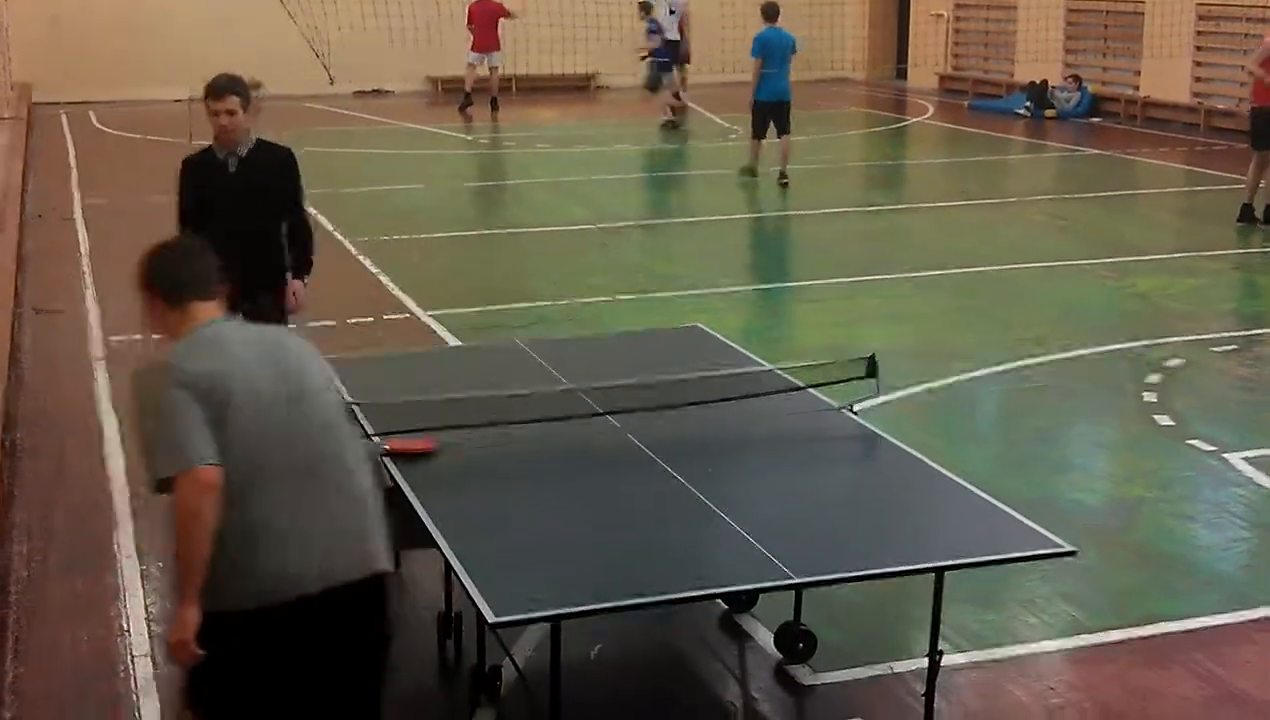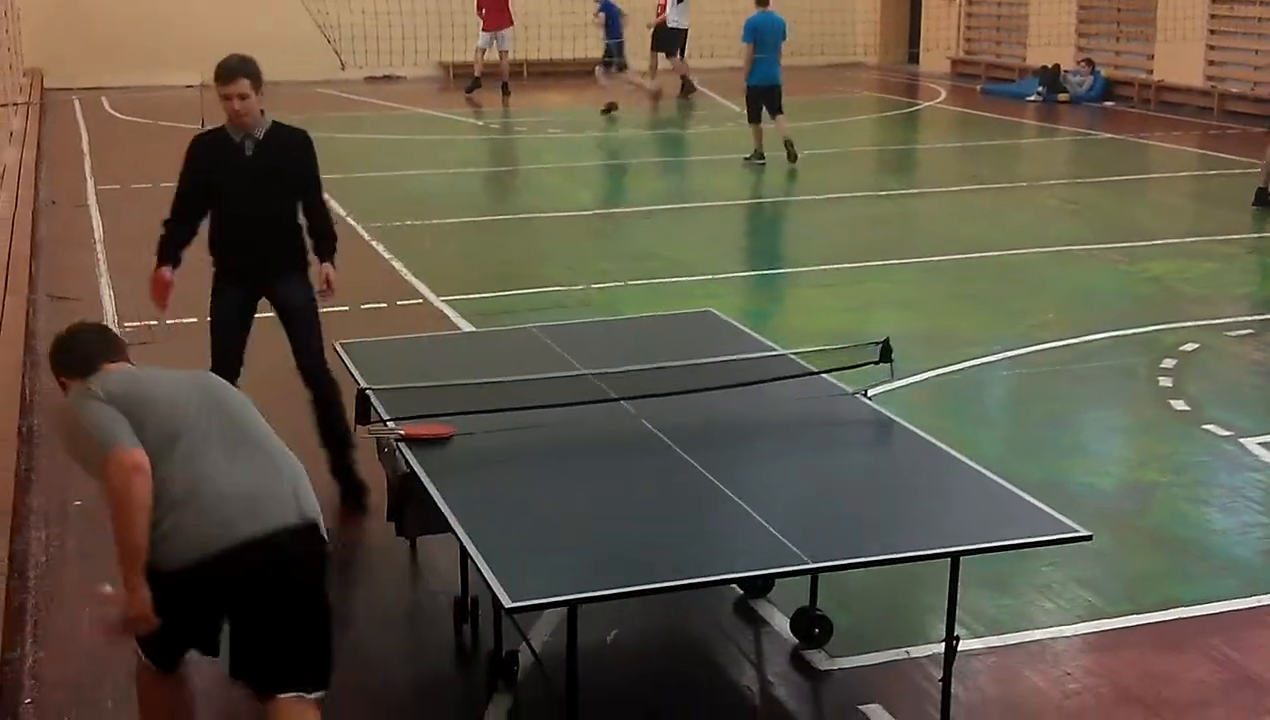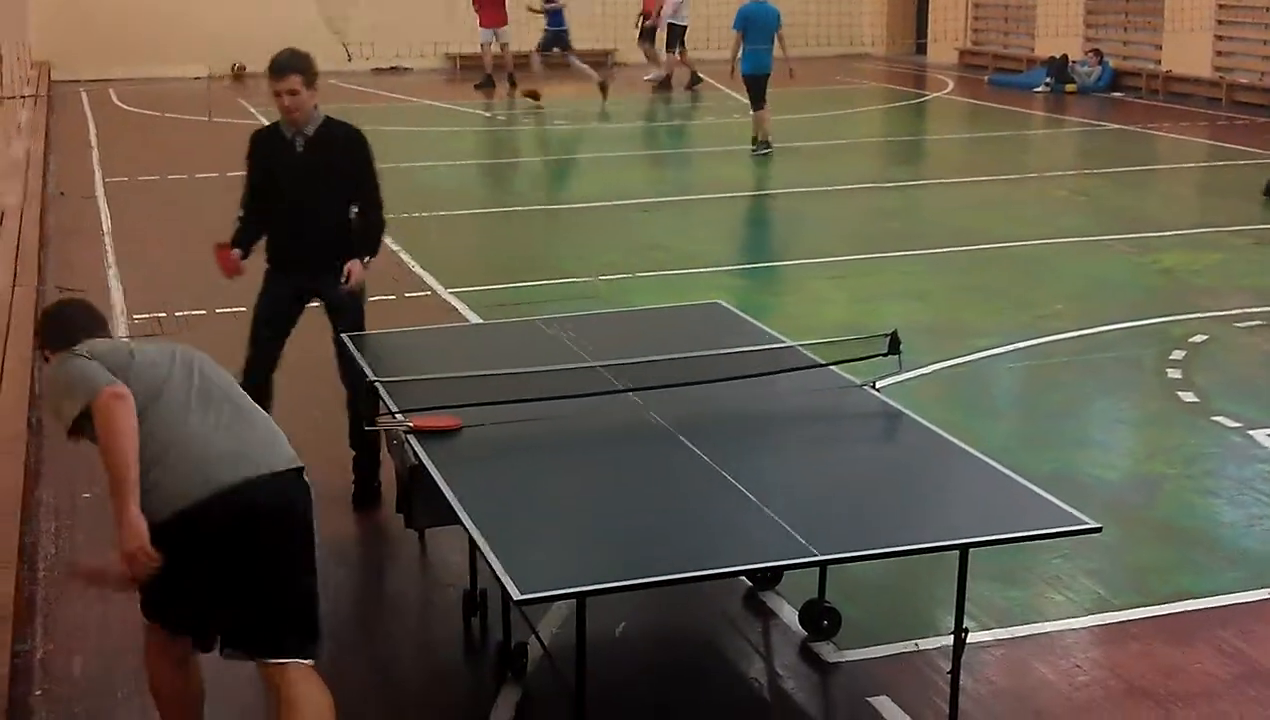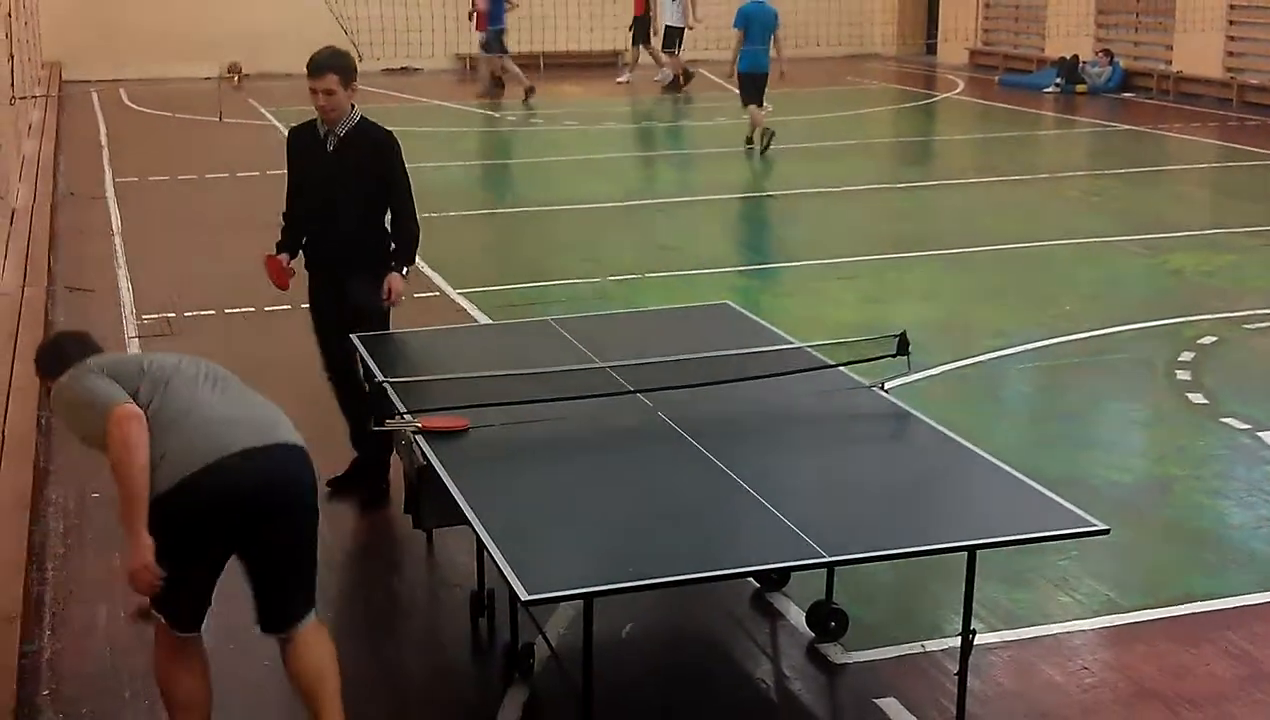
dt=0.3s
person 1, frame 1
left shoulder: (167, 374)
right shoulder: (294, 345)
left elbow: (201, 483)
left wrist: (186, 603)
left hip: (252, 589)
right hip: (358, 567)
person 1, frame 2
left shoulder: (83, 403)
right shoulder: (202, 380)
left elbow: (131, 466)
left wrist: (134, 583)
left hip: (195, 541)
right hip: (293, 526)
left knee: (158, 663)
person 1, frame 3
left shoulder: (66, 368)
right shoulder: (177, 354)
left elbow: (114, 399)
left wrist: (128, 516)
left hip: (187, 499)
right hip: (277, 479)
left knee: (168, 640)
right knee: (289, 662)
person 1, frame 4
left shoulder: (73, 384)
right shoulder: (164, 365)
left elbow: (127, 421)
left wrist: (138, 538)
left hip: (197, 476)
right hip: (286, 458)
left knee: (176, 632)
right knee: (298, 622)
person 2, frame 1
left shoulder: (279, 161)
right shoulder: (194, 168)
left elbow: (297, 224)
right elbow: (189, 232)
left wrist: (298, 273)
left hip: (268, 284)
person 2, frame 2
left shoulder: (294, 143)
right shoulder: (205, 149)
left elbow: (314, 205)
right elbow: (187, 210)
left wrist: (326, 256)
right wrist: (168, 260)
left hip: (289, 270)
right hip: (233, 275)
left knee: (316, 372)
right knee: (223, 375)
left ankle: (343, 466)
person 2, frame 3
left shoulder: (347, 141)
right shoulder: (263, 144)
left elbow: (370, 207)
right elbow: (255, 208)
left wrist: (362, 255)
right wrist: (240, 246)
left hip: (338, 270)
right hip: (284, 270)
left knee: (356, 374)
right knee: (256, 367)
left ankle: (366, 471)
person 2, frame 4
left shoulder: (379, 142)
right shoulder: (299, 140)
left elbow: (402, 212)
right elbow: (297, 206)
left wrist: (398, 266)
right wrist: (287, 247)
left hip: (367, 274)
right hip: (321, 274)
left knee: (377, 371)
right knee: (338, 369)
left ankle: (378, 466)
right ankle: (364, 456)
